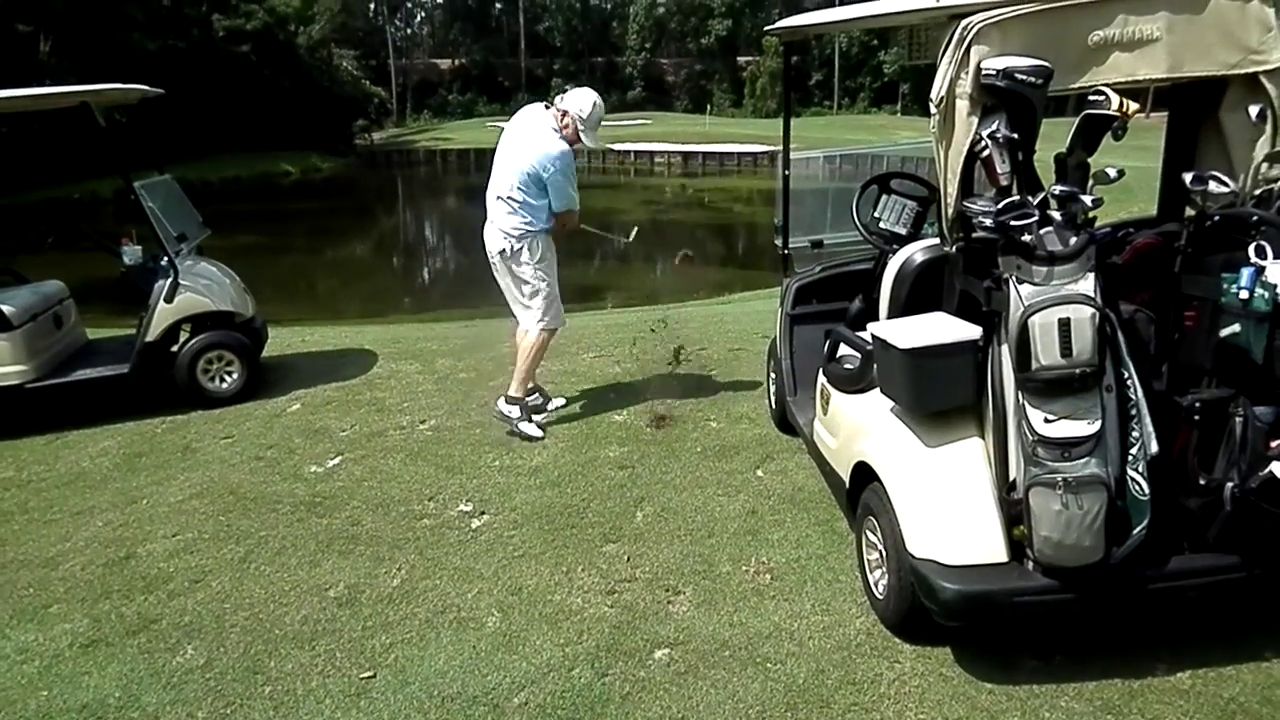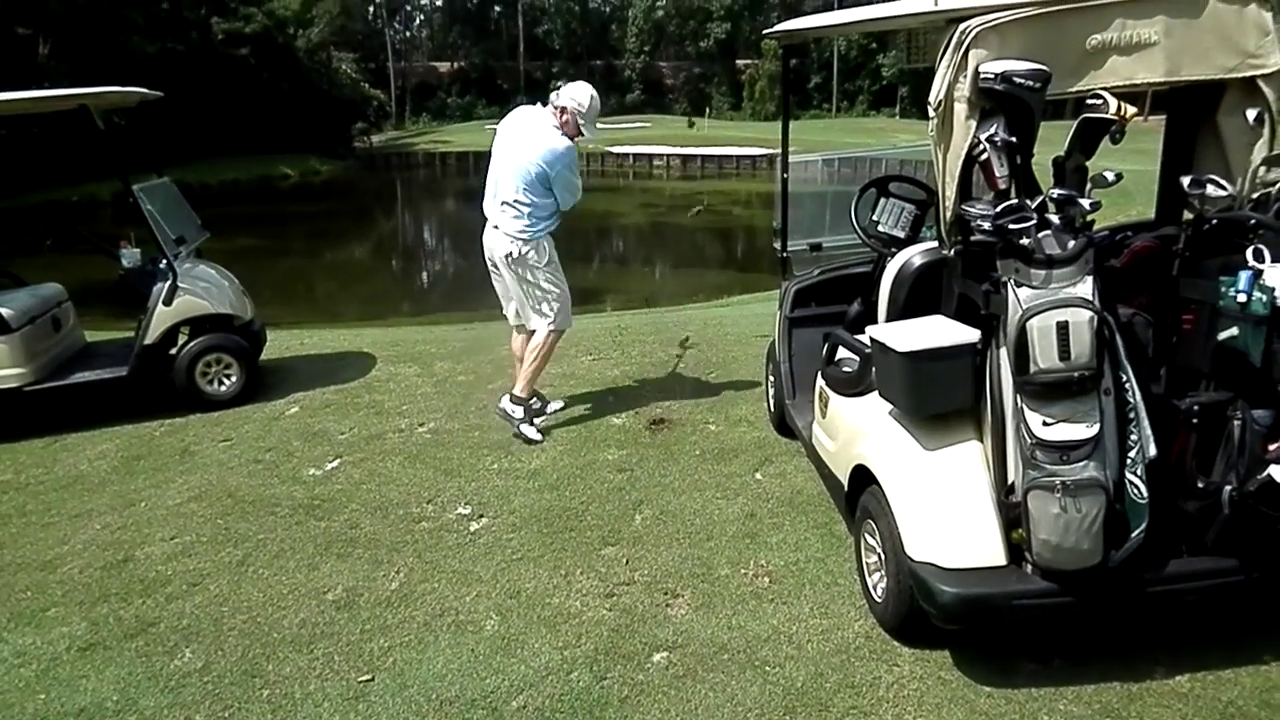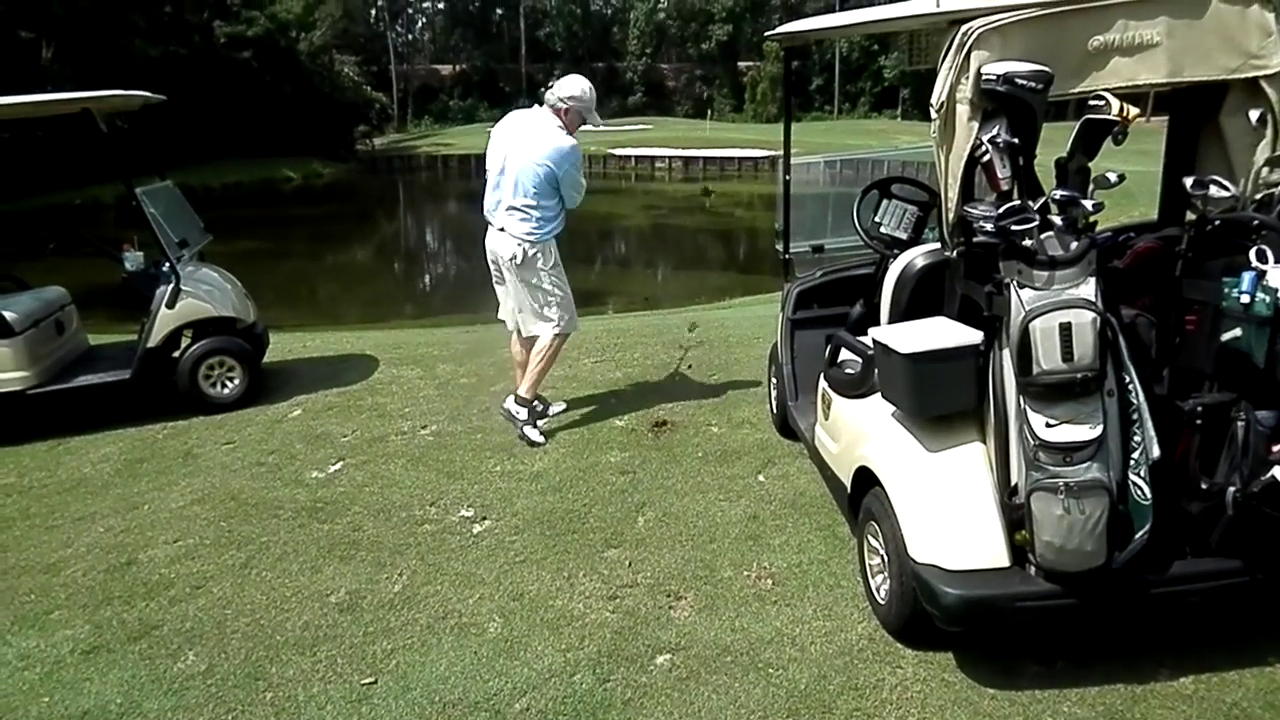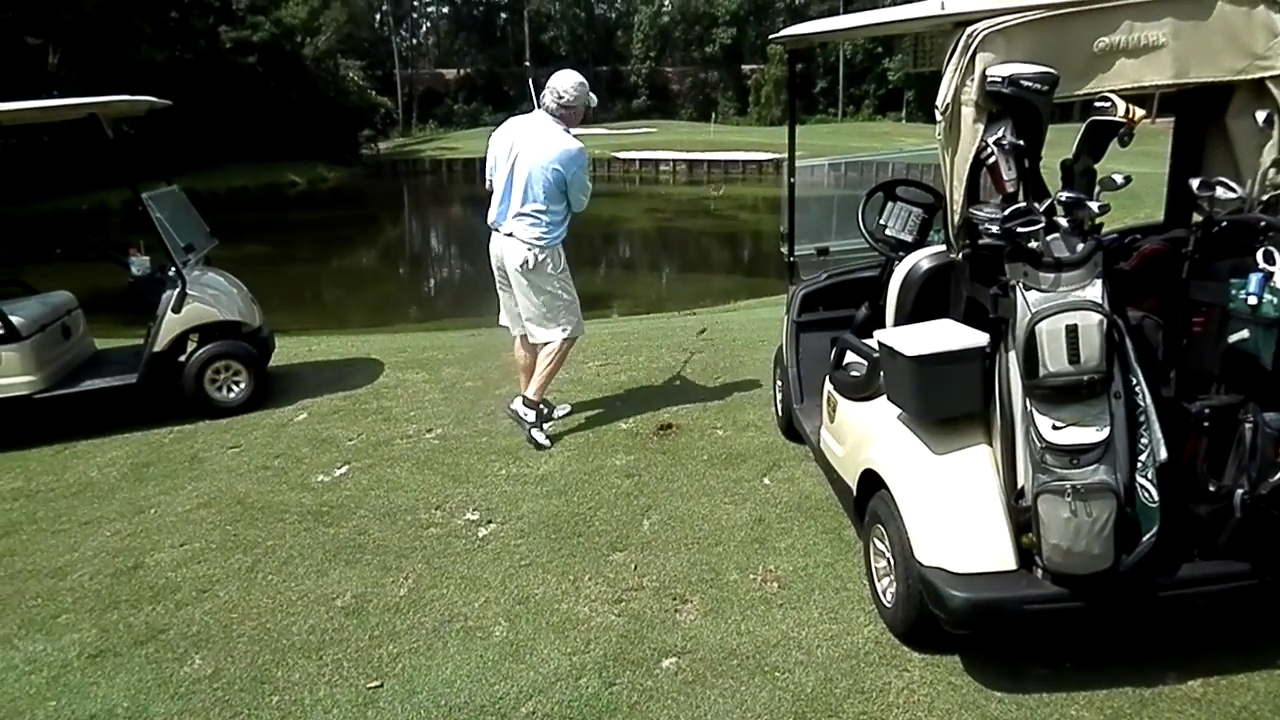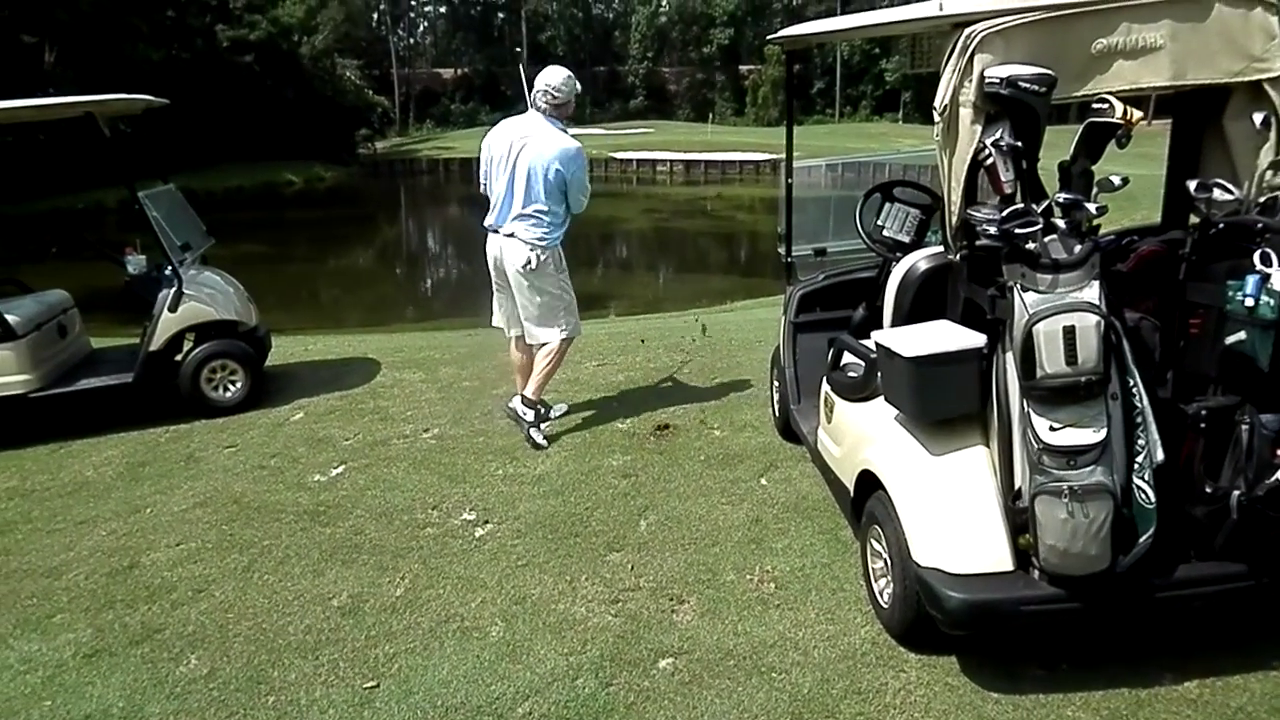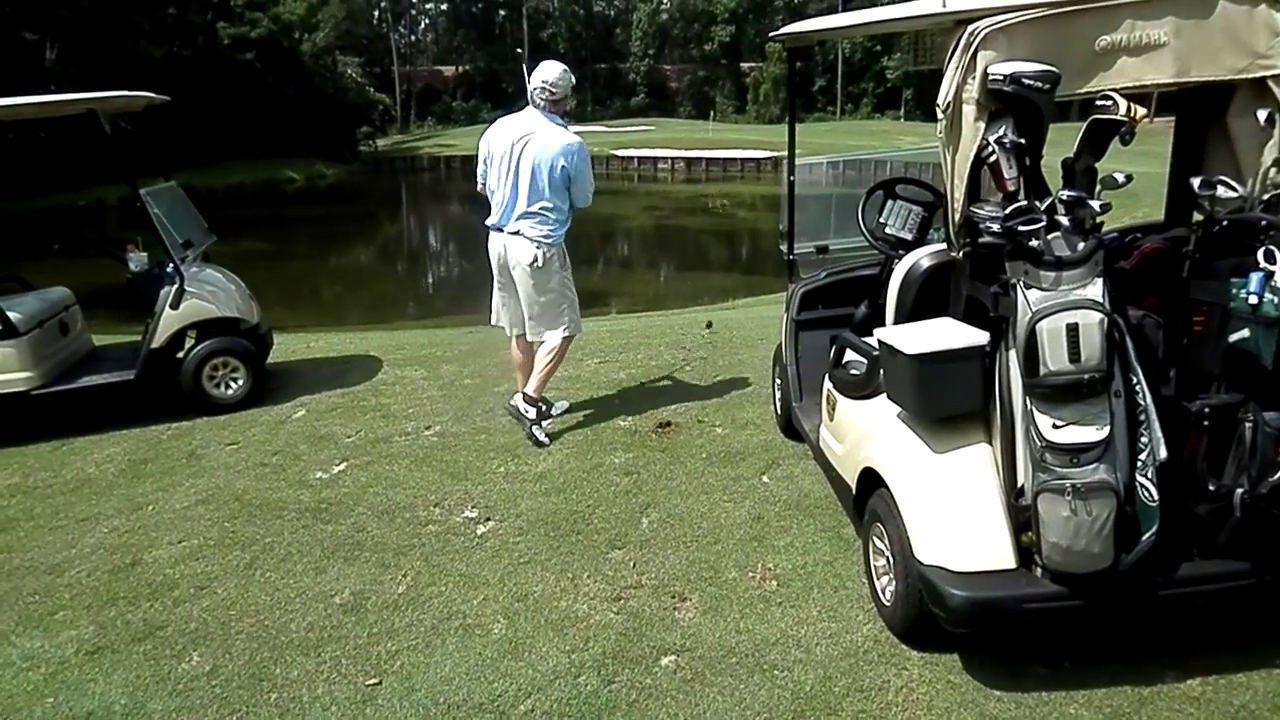
dt=0.1s
person 1, frame 1
left shoulder: (530, 113)
right shoulder: (556, 151)
right elbow: (566, 213)
left wrist: (557, 219)
right wrist: (567, 224)
left hip: (508, 233)
right hip: (521, 241)
left knee: (534, 317)
right knee: (544, 321)
left ankle: (528, 390)
right ankle: (512, 401)
person 1, frame 2
left shoulder: (517, 116)
right shoulder: (560, 148)
right elbow: (569, 202)
right wrist: (545, 205)
left hip: (496, 233)
right hip: (525, 243)
left knee: (524, 321)
right knee: (552, 321)
left ankle: (526, 394)
right ankle: (517, 399)
person 1, frame 3
left shoulder: (510, 121)
right shoulder: (564, 147)
left elbow: (493, 173)
right elbow: (573, 200)
left hip: (497, 236)
right hip: (530, 245)
left knee: (523, 325)
right knee: (556, 325)
left ankle: (526, 397)
right ankle: (521, 400)
person 1, frame 4
left shoulder: (506, 129)
right shoulder: (570, 150)
left elbow: (492, 183)
right elbow: (578, 204)
left hip: (500, 240)
right hip: (536, 250)
left knee: (524, 329)
right knee: (563, 330)
left ankle: (532, 401)
right ankle: (529, 401)
person 1, frame 5
left shoulder: (499, 131)
right shoulder: (568, 149)
left elbow: (486, 187)
right elbow: (578, 205)
left hip: (497, 242)
right hip: (535, 251)
left knee: (519, 330)
right knee: (560, 331)
left ankle: (528, 401)
right ankle: (527, 401)
person 1, frame 6
left shoulder: (497, 130)
right shoulder: (570, 145)
left elbow: (482, 185)
right elbow: (581, 201)
left hip: (499, 240)
right hip: (538, 247)
left knee: (520, 329)
right knee: (560, 329)
left ankle: (531, 399)
right ankle: (528, 399)
